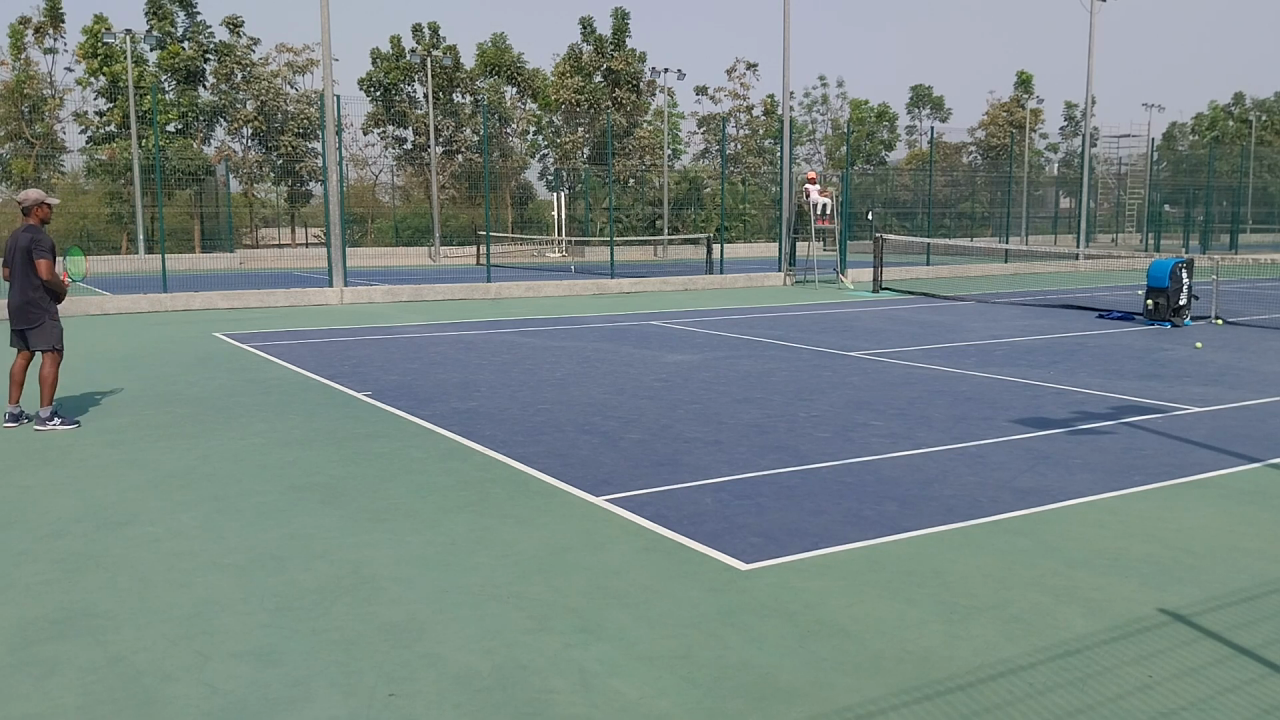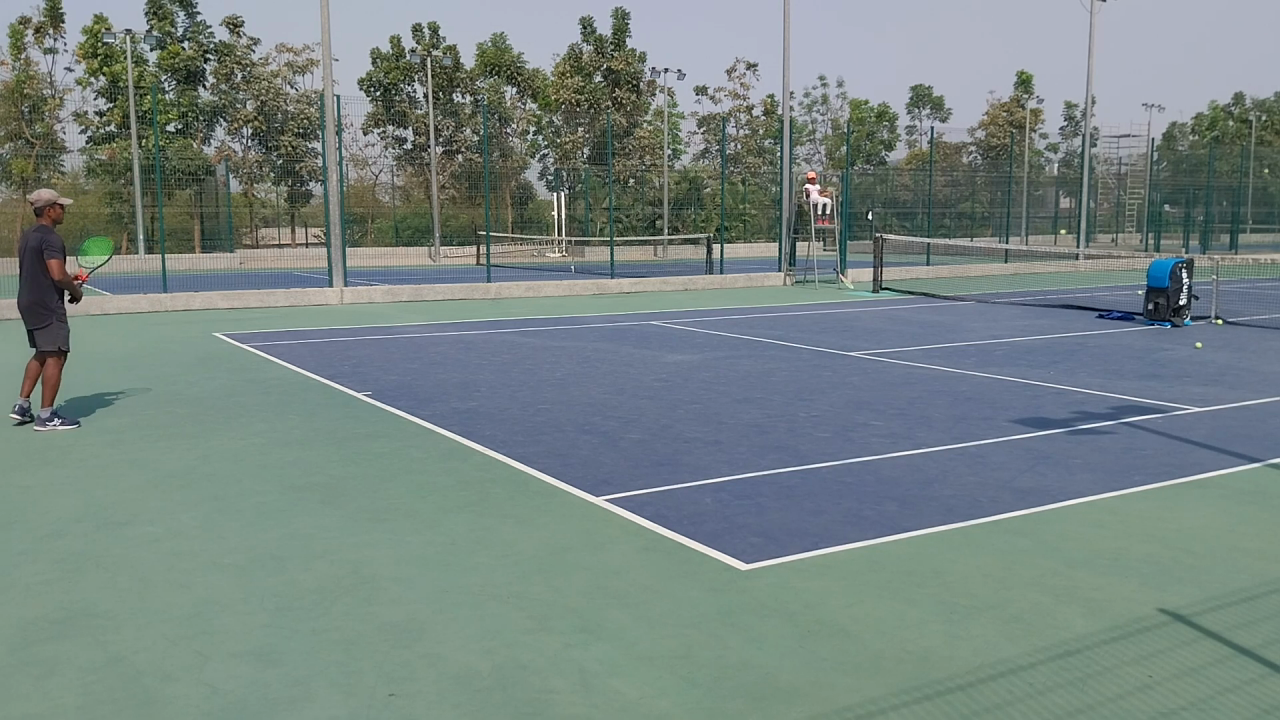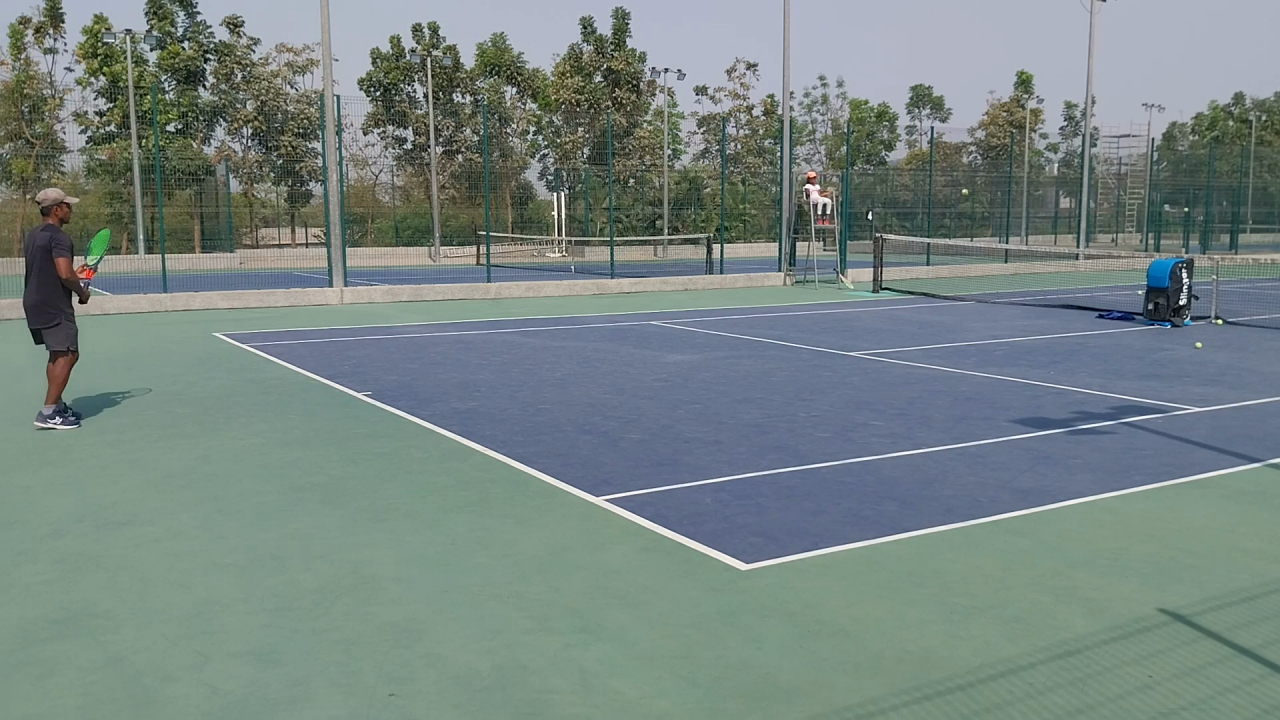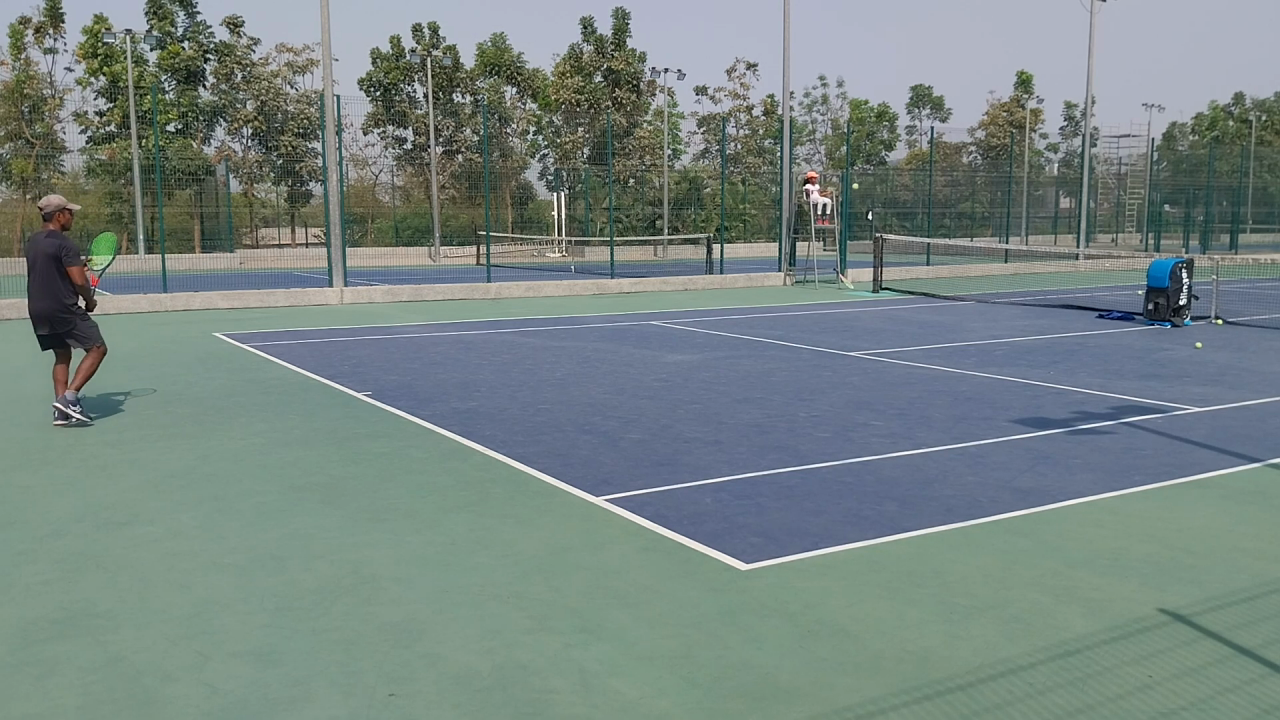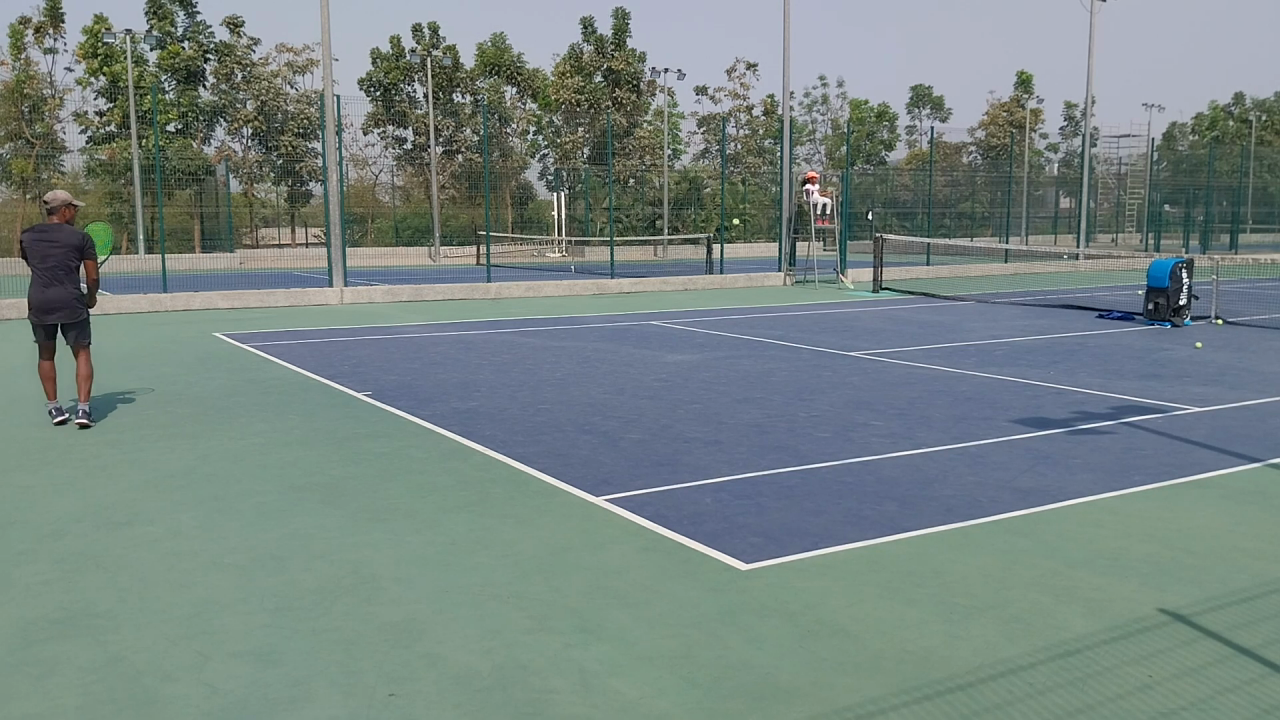
dt=0.2s
person 1, frame 1
left shoulder: (15, 236)
right shoulder: (39, 237)
left elbow: (7, 274)
right elbow: (46, 275)
right wrist: (62, 289)
left hip: (18, 304)
right hip: (39, 306)
left knee: (23, 356)
right knee: (52, 356)
left ankle: (12, 412)
right ankle: (46, 415)
person 1, frame 2
left shoulder: (28, 236)
right shoulder: (50, 238)
right elbow: (58, 276)
left wrist: (68, 279)
right wrist: (75, 290)
left hip: (29, 303)
right hip: (47, 306)
left knee: (41, 355)
right knee: (56, 356)
left ankle: (22, 405)
right ankle: (46, 416)
person 1, frame 3
left shoulder: (33, 235)
right shoulder: (57, 237)
right elbow: (65, 274)
left wrist: (74, 272)
right wrist: (82, 292)
left hip: (33, 303)
right hip: (54, 305)
left knee: (57, 355)
right knee: (67, 355)
left ankle: (55, 409)
right ankle: (47, 413)
person 1, frame 4
left shoulder: (31, 242)
right shoulder: (65, 244)
right elbow: (80, 282)
left wrist: (73, 266)
right wrist: (90, 301)
left hip: (38, 310)
right hip: (63, 309)
left knee: (62, 358)
right knee: (97, 349)
left ankle: (62, 409)
right ankle: (68, 397)
person 1, frame 5
left shoulder: (28, 235)
right shoulder: (81, 237)
right elbow: (93, 277)
right wrist: (92, 297)
left hip: (39, 302)
right hip: (70, 302)
left knee: (46, 354)
right knee: (81, 354)
left ankle: (54, 407)
right ankle: (83, 408)
